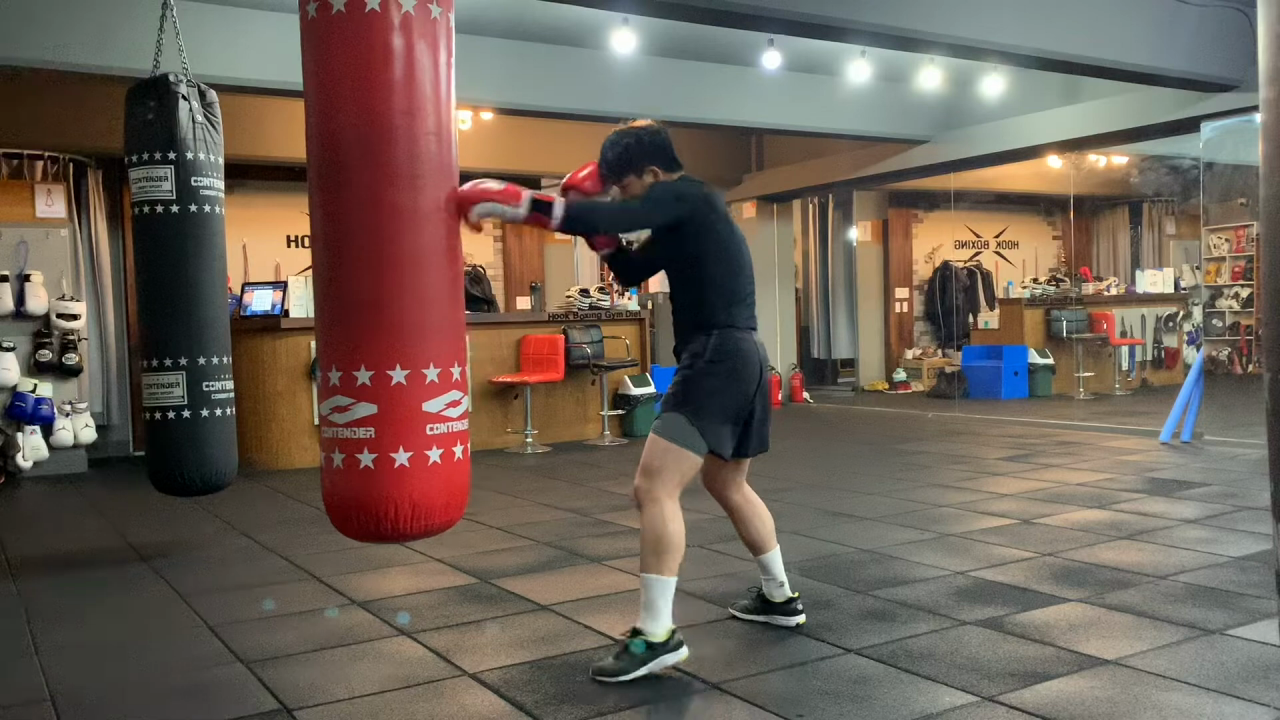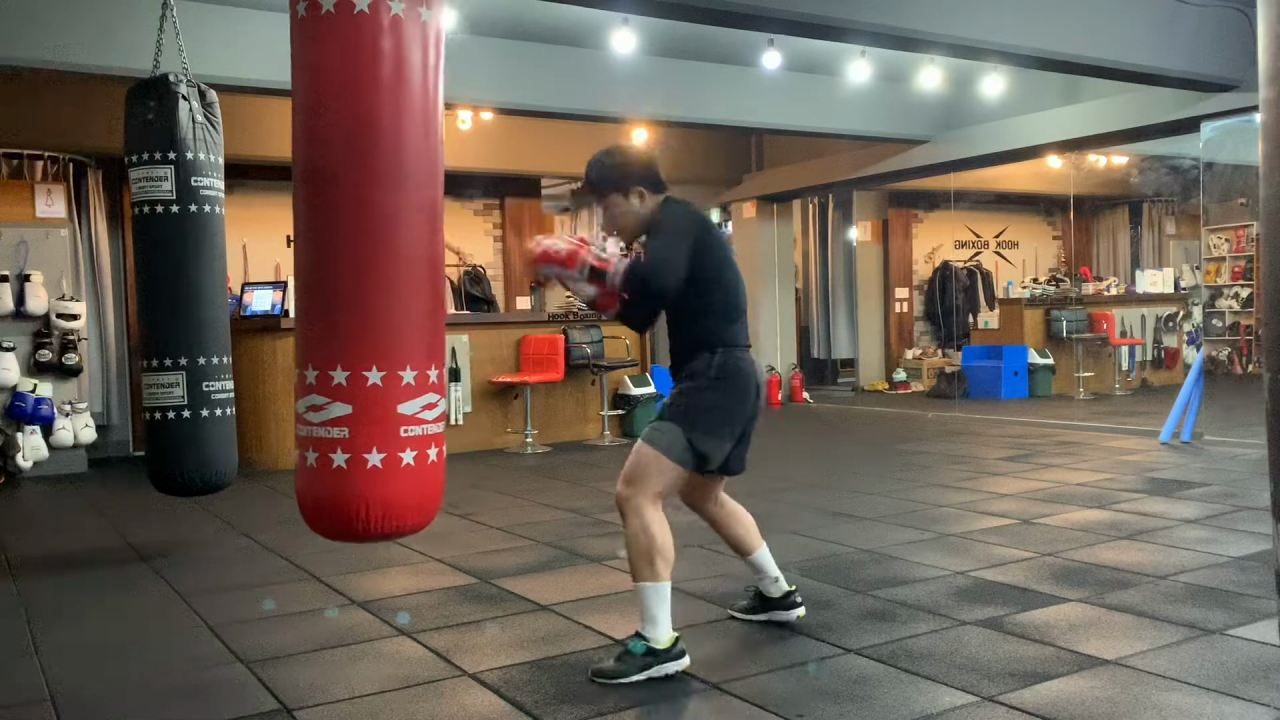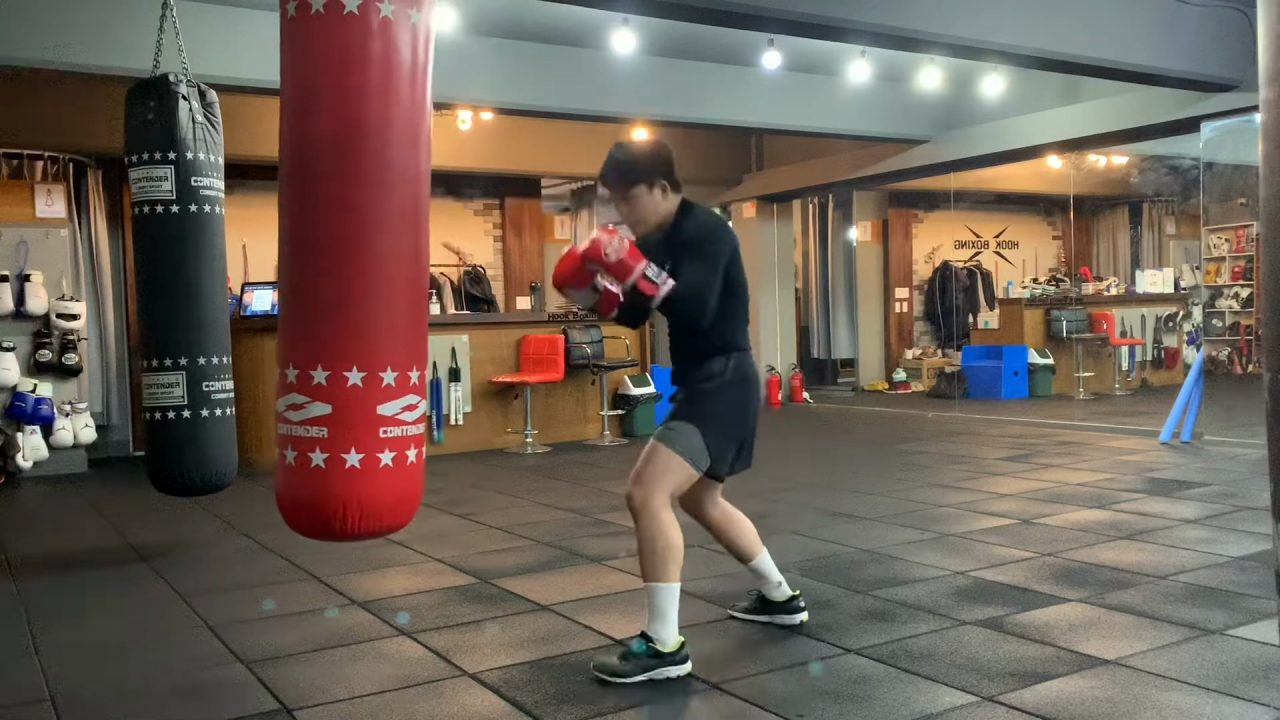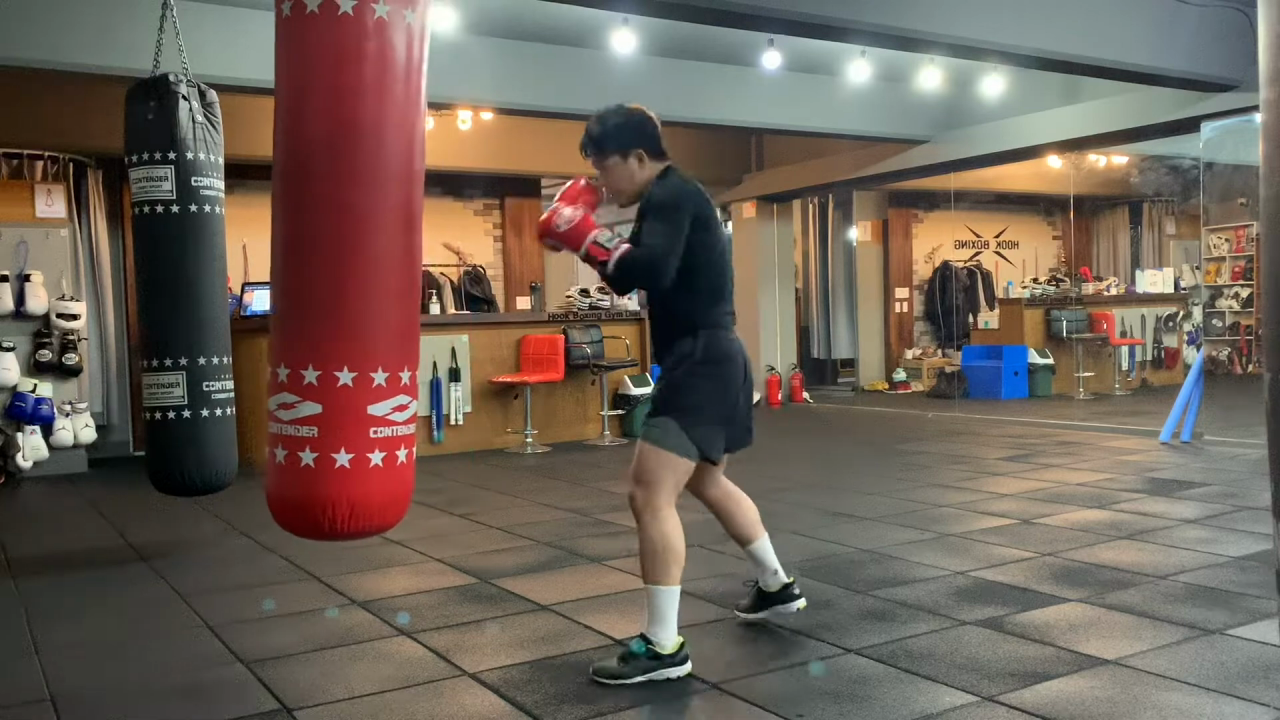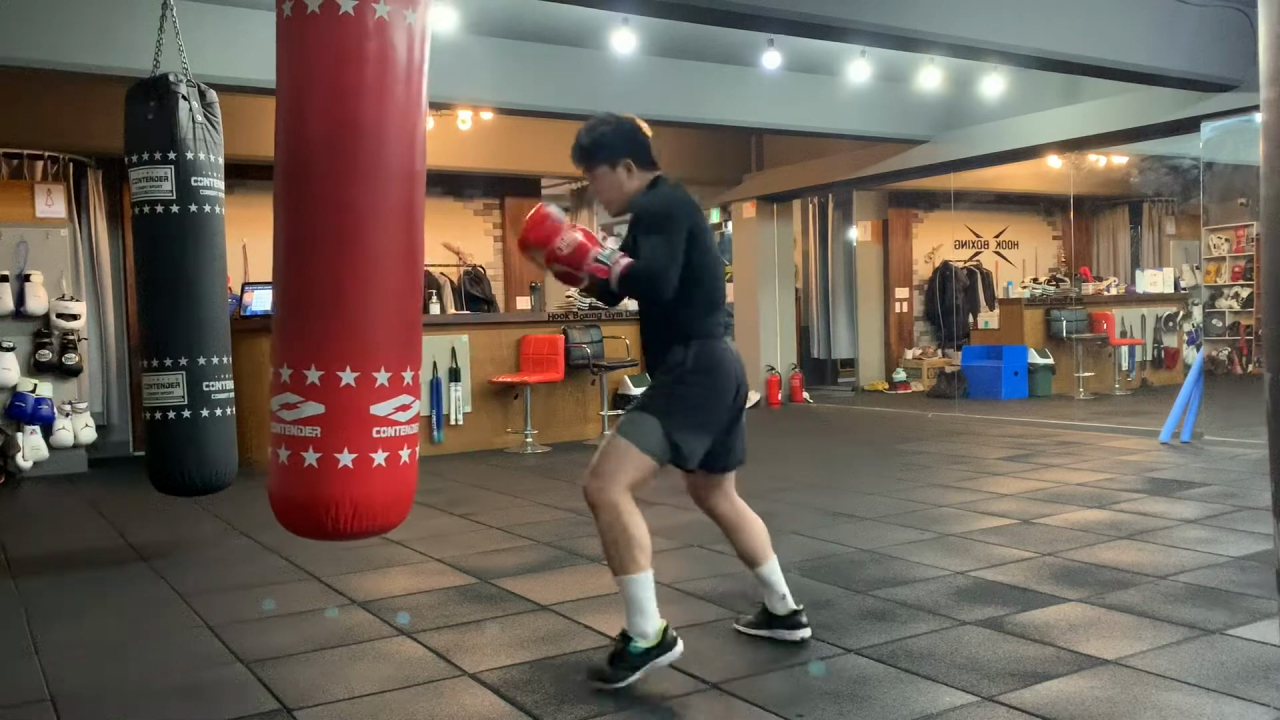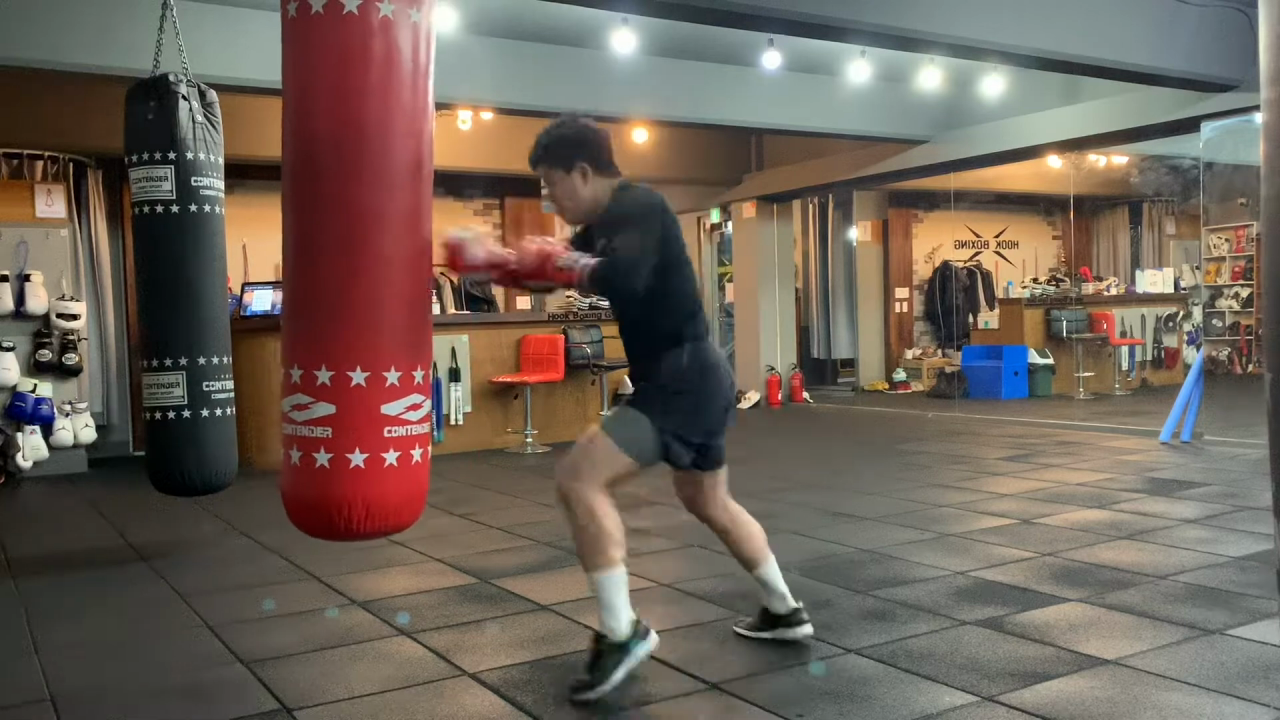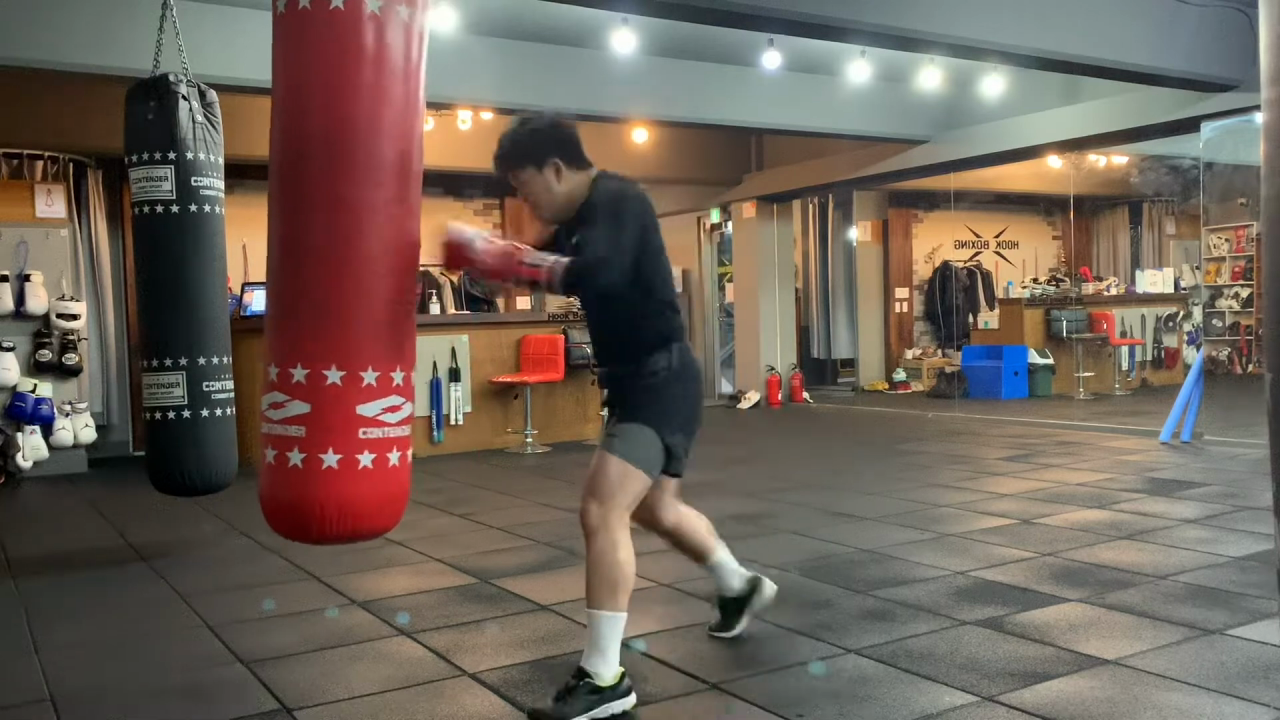
dt=0.2s
person 1, frame 1
left shoulder: (681, 195)
right shoulder: (689, 210)
left elbow: (607, 217)
right elbow: (631, 271)
left wrist: (519, 205)
right wrist: (596, 223)
left hip: (717, 361)
right hip: (743, 359)
left knee: (654, 488)
right knee: (728, 483)
left ankle: (655, 634)
right ankle: (780, 597)
person 1, frame 2
left shoulder: (677, 221)
right shoulder: (671, 233)
left elbow: (659, 283)
right elbow: (641, 315)
left wrist: (581, 260)
right wrist: (592, 287)
left hip: (717, 381)
right hip: (724, 379)
left knee: (636, 494)
right knee: (703, 496)
left ankle: (659, 642)
right ankle: (778, 593)
person 1, frame 3
left shoulder: (702, 229)
right shoulder: (656, 241)
left elbow: (695, 310)
right elbow: (633, 310)
left wrist: (631, 269)
right wrist: (594, 293)
left hip: (722, 382)
right hip: (702, 384)
left knee: (646, 495)
right knee: (699, 499)
left ankle: (664, 644)
right ankle: (779, 596)
person 1, frame 4
left shoulder: (673, 194)
right shoulder: (662, 200)
left elbow: (650, 271)
right elbow: (625, 279)
left wrist: (586, 237)
right wrist: (584, 239)
left hip: (700, 363)
right hip: (709, 361)
left knee: (649, 495)
right knee: (706, 482)
left ankle: (663, 645)
right ankle: (776, 586)
person 1, frame 5
left shoulder: (663, 204)
right shoulder: (655, 210)
left elbow: (654, 284)
right elbow: (613, 288)
left wrist: (583, 252)
right wrist: (567, 252)
left hip: (692, 371)
right hip: (711, 370)
left knee: (605, 486)
right knee: (717, 497)
left ankle: (647, 634)
right ankle: (783, 609)
person 1, frame 6
left shoulder: (635, 206)
right shoulder: (607, 223)
left elbow: (625, 281)
right elbow: (551, 271)
left wrist: (557, 264)
right wrist: (497, 262)
left hip: (679, 378)
right hip: (694, 376)
left knee: (577, 481)
right knee: (709, 502)
left ankle: (620, 633)
right ankle: (783, 611)
person 1, frame 7
left shoulder: (617, 200)
right shoulder: (580, 218)
left elbow: (600, 277)
left wrist: (510, 260)
right wrist: (485, 253)
left hip: (661, 380)
right hip: (634, 377)
left knee: (602, 512)
right knee: (653, 508)
right ankle: (740, 587)
